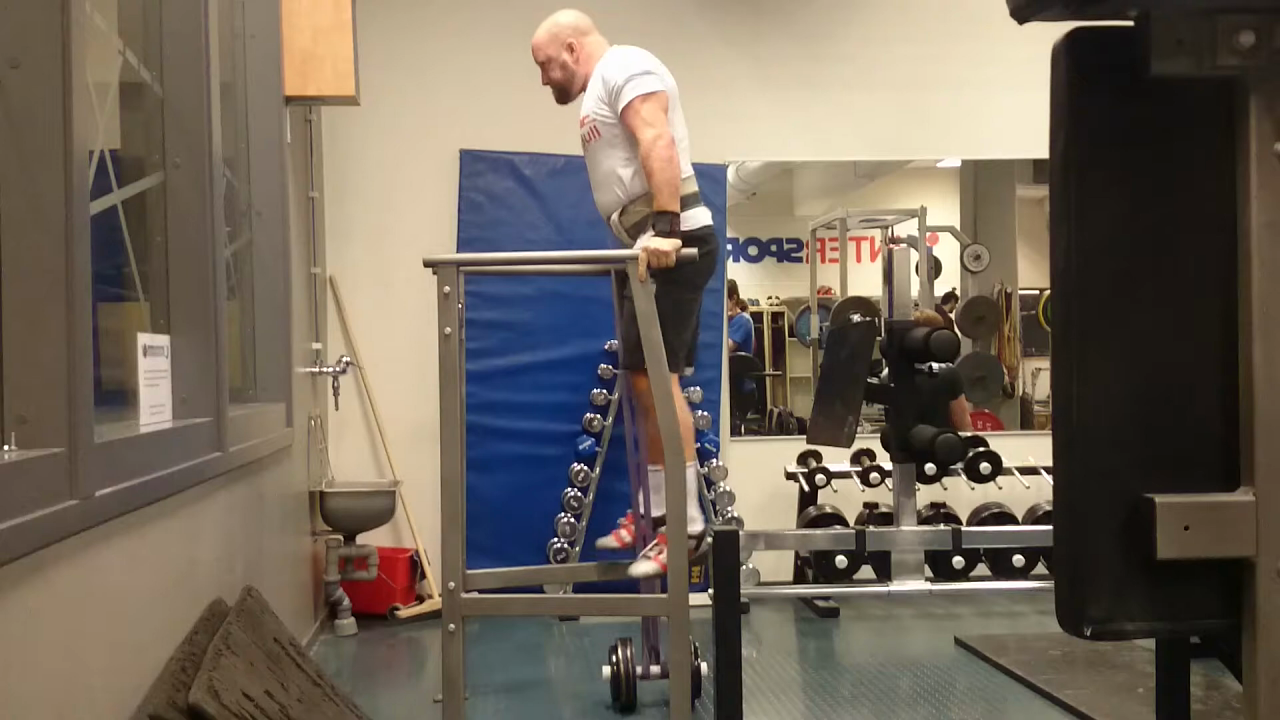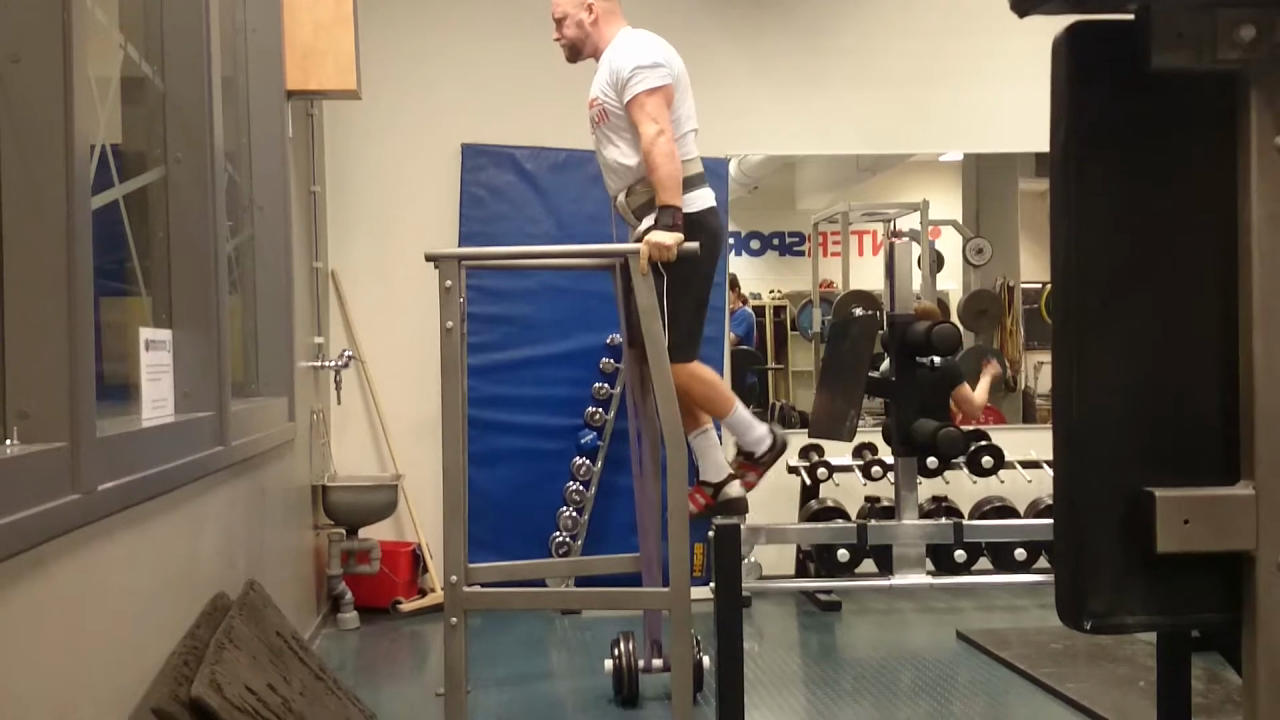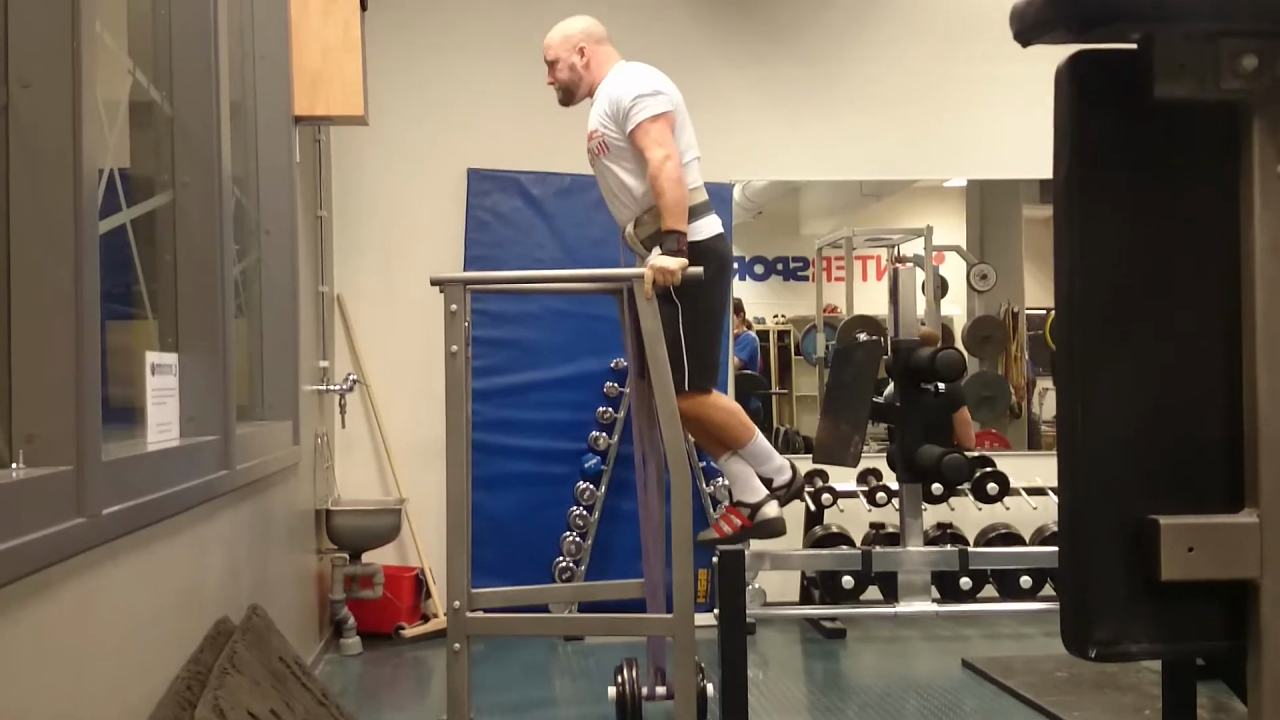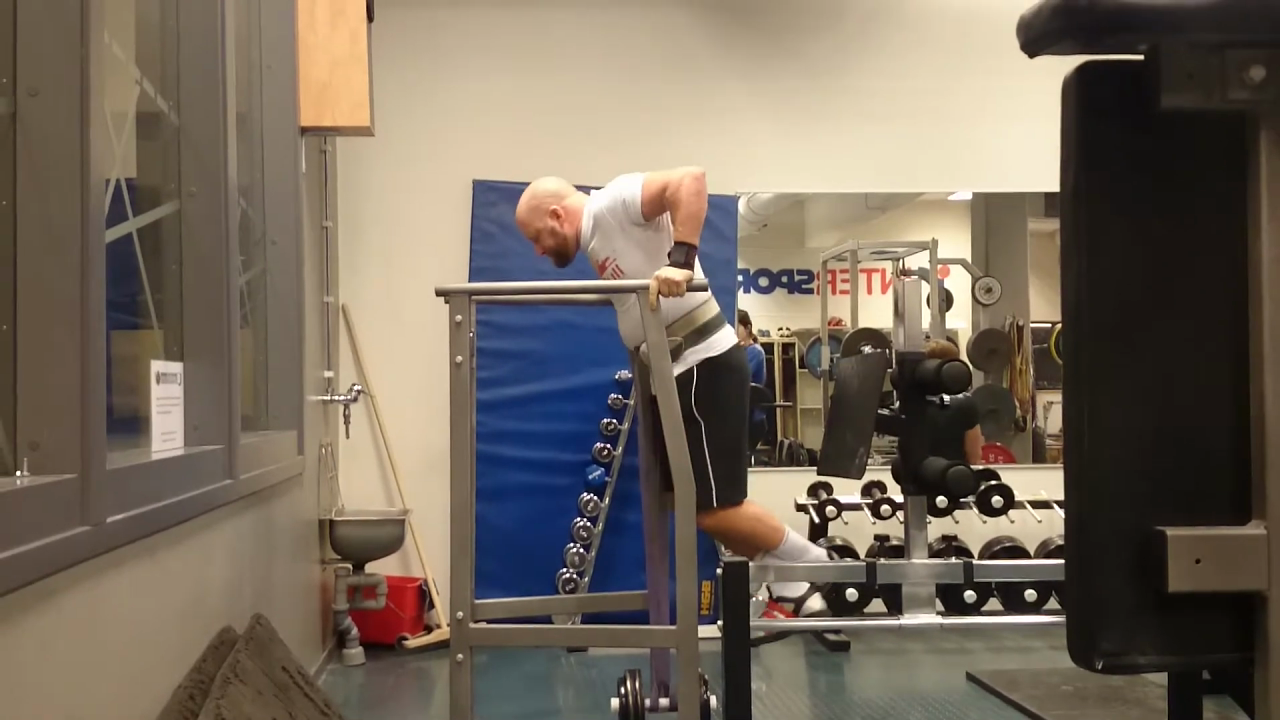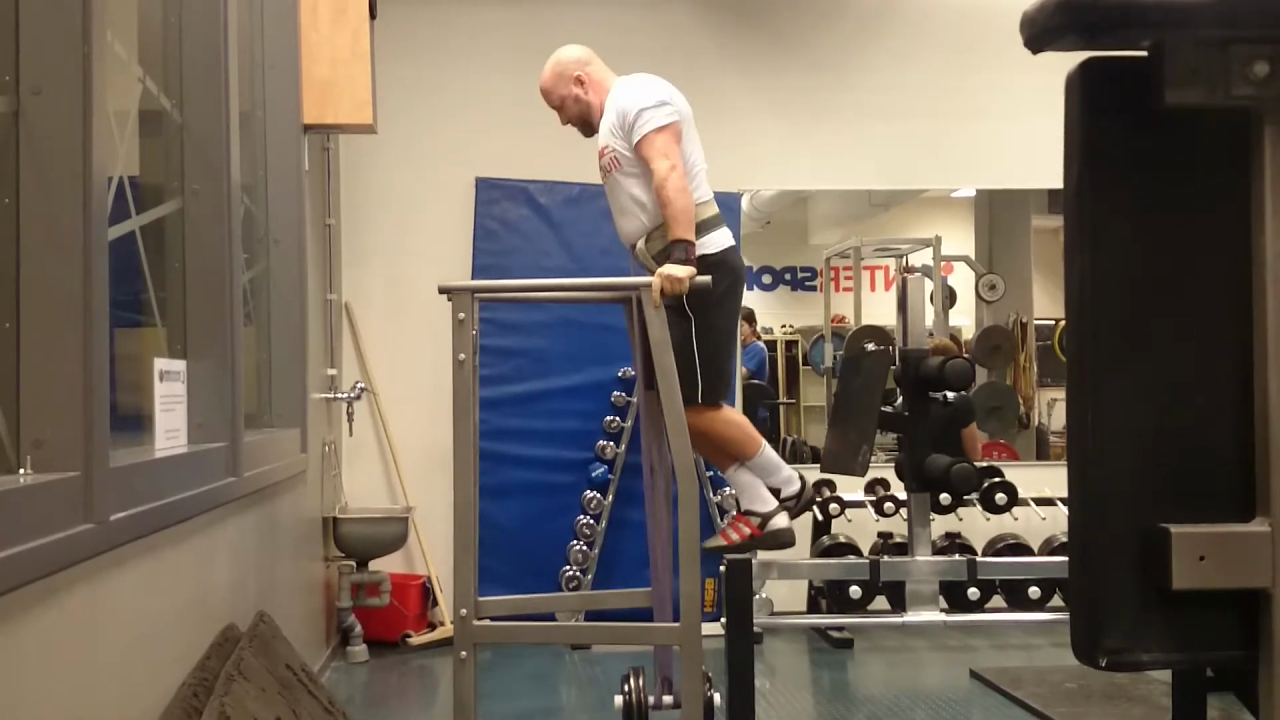
dt=1s
person 1, frame 1
left shoulder: (626, 69)
right shoulder: (600, 94)
left elbow: (659, 145)
left wrist: (665, 226)
right wrist: (652, 236)
left hip: (675, 243)
right hip: (648, 248)
left knee: (652, 376)
right knee: (646, 378)
left ankle: (685, 524)
right ankle: (656, 513)
person 1, frame 2
left shoulder: (635, 54)
right shoulder: (614, 65)
left elbow: (659, 138)
left wrist: (668, 221)
left hip: (681, 226)
right hip: (658, 229)
left knee: (670, 361)
right knee: (660, 362)
left ankle: (757, 440)
right ankle: (717, 480)
person 1, frame 3
left shoulder: (630, 84)
right shoulder: (611, 100)
left elbow: (665, 163)
left wrist: (672, 245)
left hip: (689, 253)
right hip: (667, 257)
left knee: (688, 392)
right knee: (673, 391)
left ankle: (778, 477)
right ankle: (754, 500)
person 1, frame 4
left shoulder: (614, 202)
right shoulder: (599, 233)
left elbow: (690, 179)
left wrist: (681, 261)
left hip: (702, 365)
right hip: (679, 369)
left knee: (713, 508)
right knee: (697, 504)
left ankle: (814, 564)
right ankle: (794, 591)
person 1, frame 5
left shoulder: (638, 95)
right shoulder: (617, 117)
left elbow: (669, 174)
left wrist: (681, 254)
left hip: (697, 267)
right hip: (673, 274)
left knee: (696, 405)
right knee: (675, 404)
left ankle: (787, 487)
right ankle: (762, 508)
